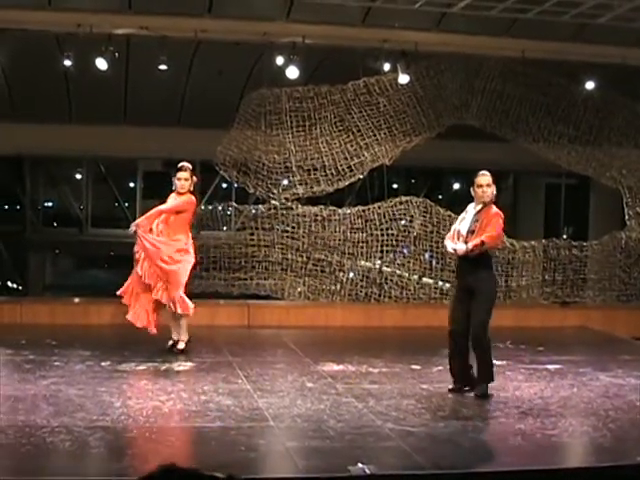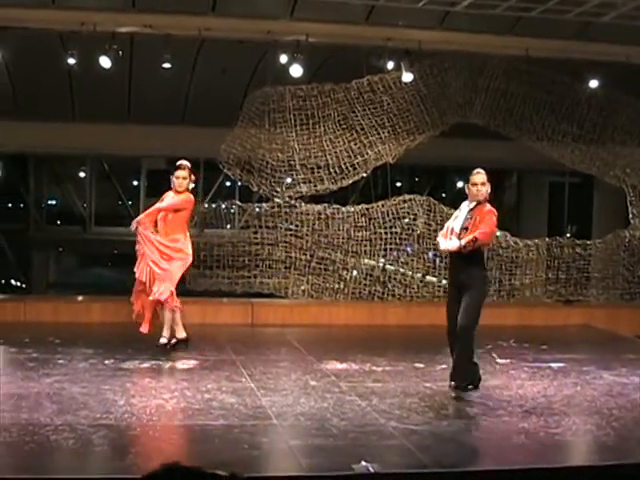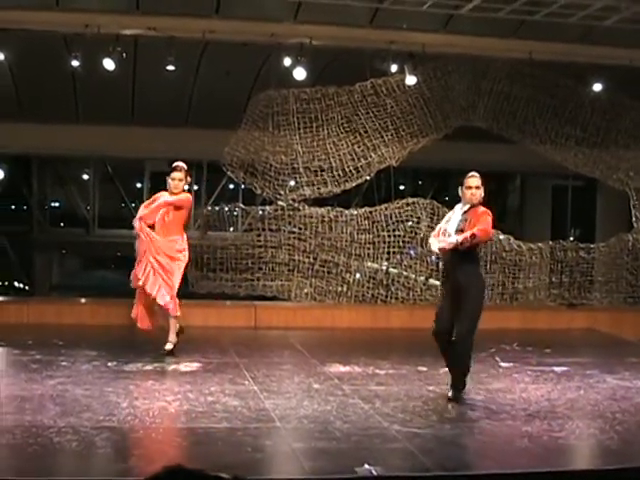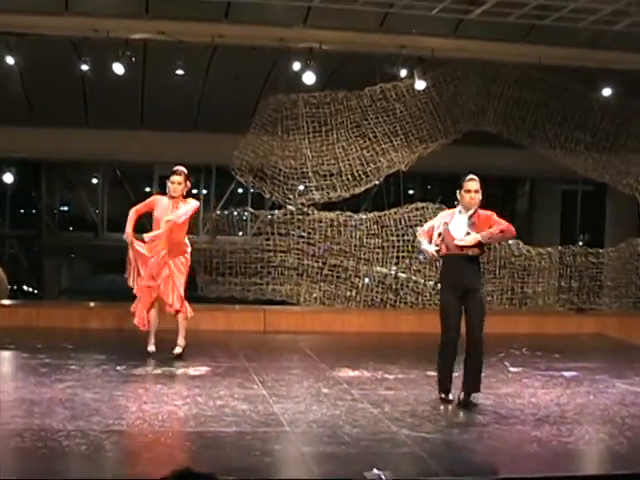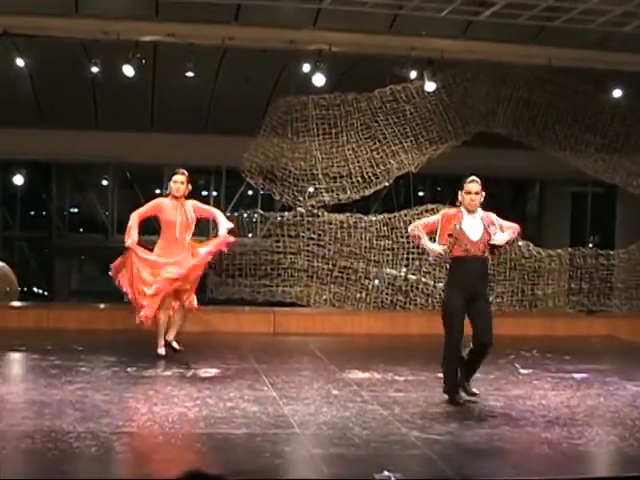
dt=0.2s
person 1, frame 1
left shoulder: (494, 215)
right shoulder: (466, 213)
left elbow: (493, 239)
right elbow: (451, 236)
left wrist: (467, 248)
right wrist: (452, 246)
left hip: (483, 279)
right hip: (463, 279)
left knee: (478, 331)
right knee: (455, 332)
left ankle: (483, 381)
right ankle: (462, 379)
person 1, frame 2
left shoulder: (488, 212)
right shoulder: (460, 211)
left elbow: (485, 236)
right elbow: (444, 234)
left wrist: (460, 245)
right wrist: (444, 243)
left hip: (475, 277)
right hip: (455, 276)
left knee: (464, 328)
right knee: (454, 331)
left ankle: (460, 379)
right ankle: (471, 377)
person 1, frame 3
left shoulder: (482, 214)
right shoulder: (452, 214)
left elbow: (484, 233)
right elbow: (436, 234)
left wrist: (455, 240)
right wrist: (435, 244)
left hip: (471, 279)
right hip: (450, 280)
left knee: (464, 334)
right knee: (440, 330)
left ankle: (457, 386)
right ankle: (456, 368)
person 1, frame 4
left shoulder: (485, 217)
right shoulder: (446, 216)
left elbow: (508, 230)
right elbow: (424, 231)
left wrist: (482, 236)
right wrist: (425, 245)
left hip: (473, 283)
right hip: (449, 282)
left knee: (475, 338)
right knee: (450, 336)
left ankle: (468, 391)
right ankle: (444, 388)
person 1, frame 5
left shoulder: (490, 219)
right shoulder: (448, 216)
left elbow: (514, 229)
right elbow: (415, 228)
left wrist: (503, 237)
right wrist: (429, 245)
left hip: (480, 286)
right hip: (456, 284)
left knee: (485, 339)
right knee: (454, 338)
left ankle: (465, 377)
right ankle: (452, 389)
person 2, frame 1
left shoulder: (189, 200)
right shoulder: (172, 197)
left elbow: (161, 209)
right elbow: (161, 216)
left wrist: (139, 222)
right wrist: (153, 229)
left hip: (180, 250)
right hip: (164, 249)
left knee: (174, 292)
right knee: (161, 292)
left ankle: (183, 337)
right ankle: (176, 333)
person 2, frame 2
left shoulder: (188, 199)
right shoulder: (168, 195)
left elbow: (161, 208)
right elbow: (155, 213)
left wrist: (139, 219)
right wrist: (146, 226)
left hip: (178, 249)
right hip: (161, 248)
left knee: (164, 289)
right knee: (162, 290)
left ankle: (166, 334)
right ankle: (180, 335)
person 2, frame 3
left shoulder: (186, 199)
right shoulder: (161, 196)
left elbow: (170, 201)
right elbow: (145, 206)
left wrist: (144, 216)
right wrist: (139, 224)
left hip: (175, 251)
right hip: (156, 249)
left knee: (167, 293)
right knee: (150, 290)
left ankle: (172, 339)
right ankle: (175, 326)
person 2, frame 4
left shoulder: (188, 203)
right shoulder: (157, 200)
left elbow: (194, 206)
right elbow: (135, 211)
left wrist: (175, 218)
right wrist: (129, 231)
left hip: (177, 255)
right hip: (155, 254)
left knee: (176, 297)
right knee: (152, 297)
left ankle: (181, 341)
right ankle: (151, 341)
person 2, frame 5
left shoulder: (191, 205)
right shoulder: (159, 203)
left elbow: (215, 213)
right elbow: (135, 216)
left wrist: (223, 229)
right wrist: (132, 236)
left hip: (185, 256)
right hip: (163, 256)
left knee: (184, 299)
right knee: (163, 299)
left ankle: (170, 337)
right ankle: (160, 343)
